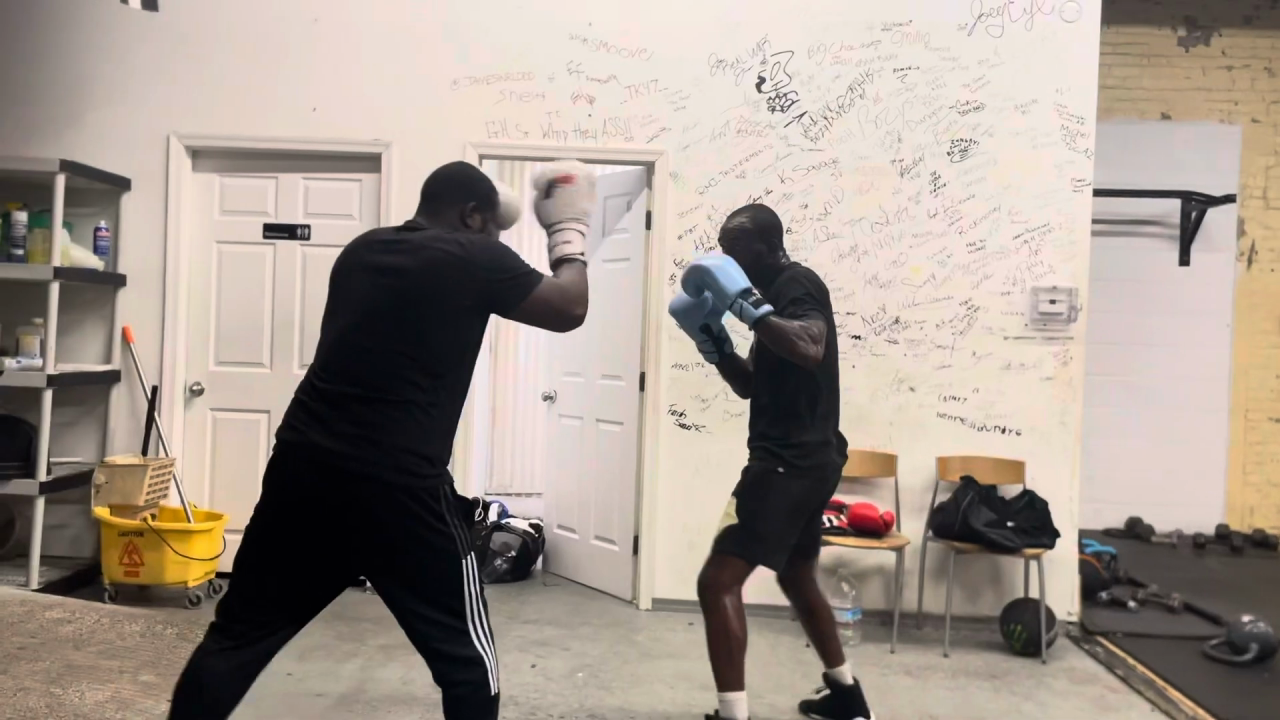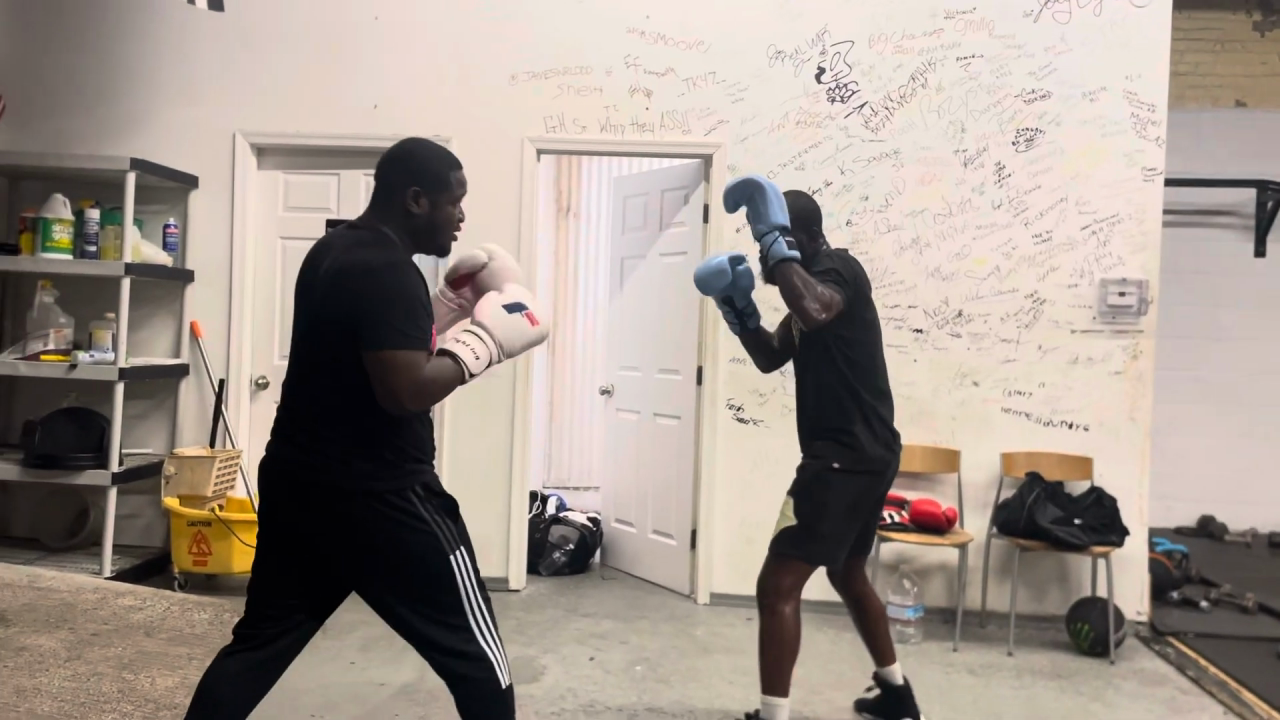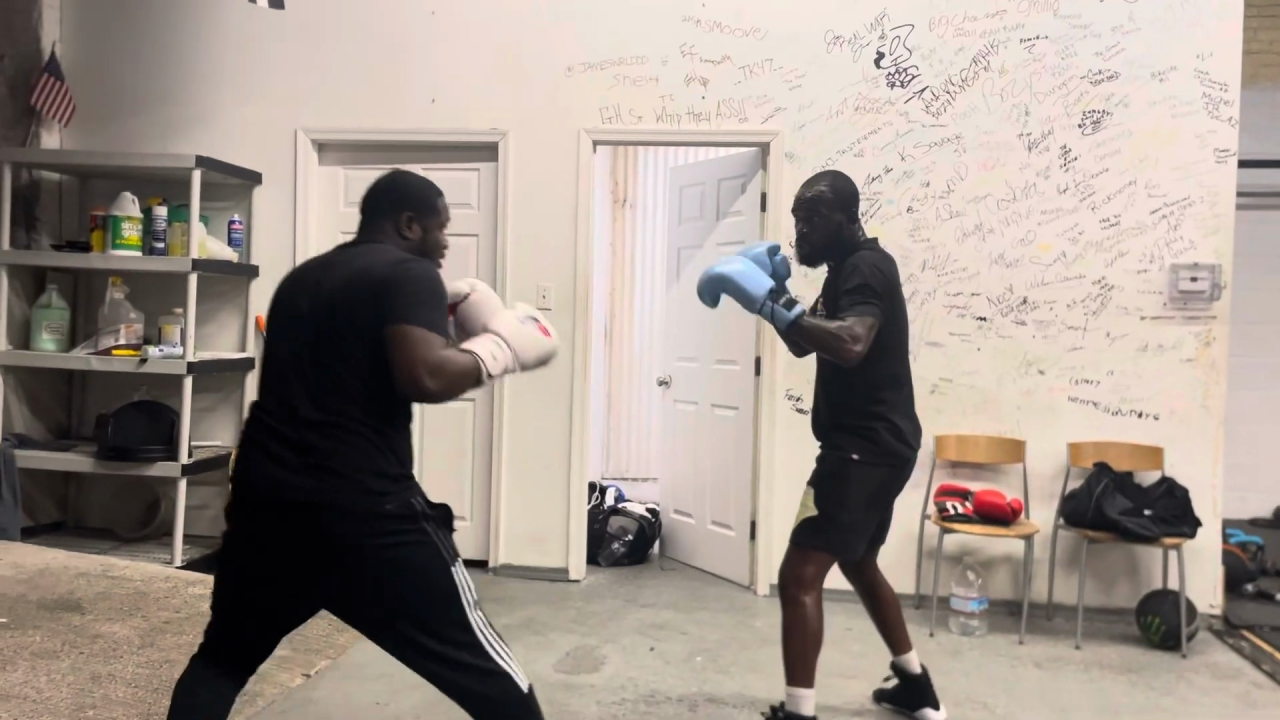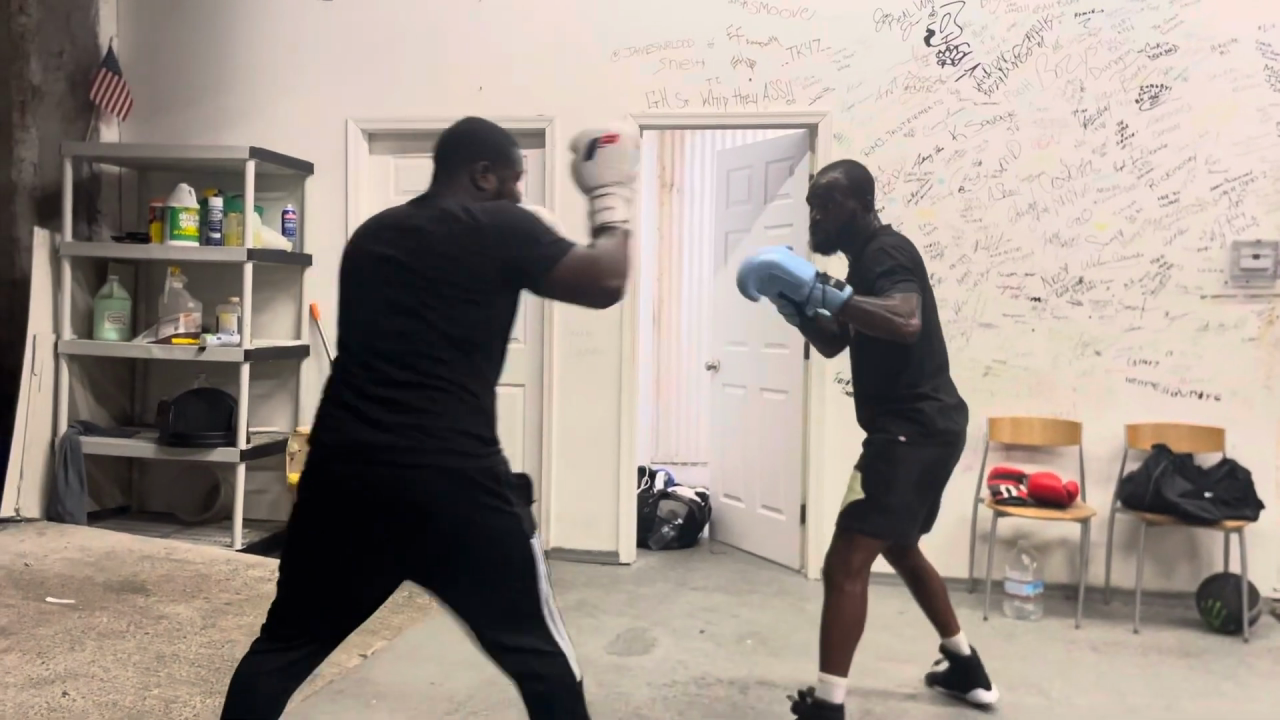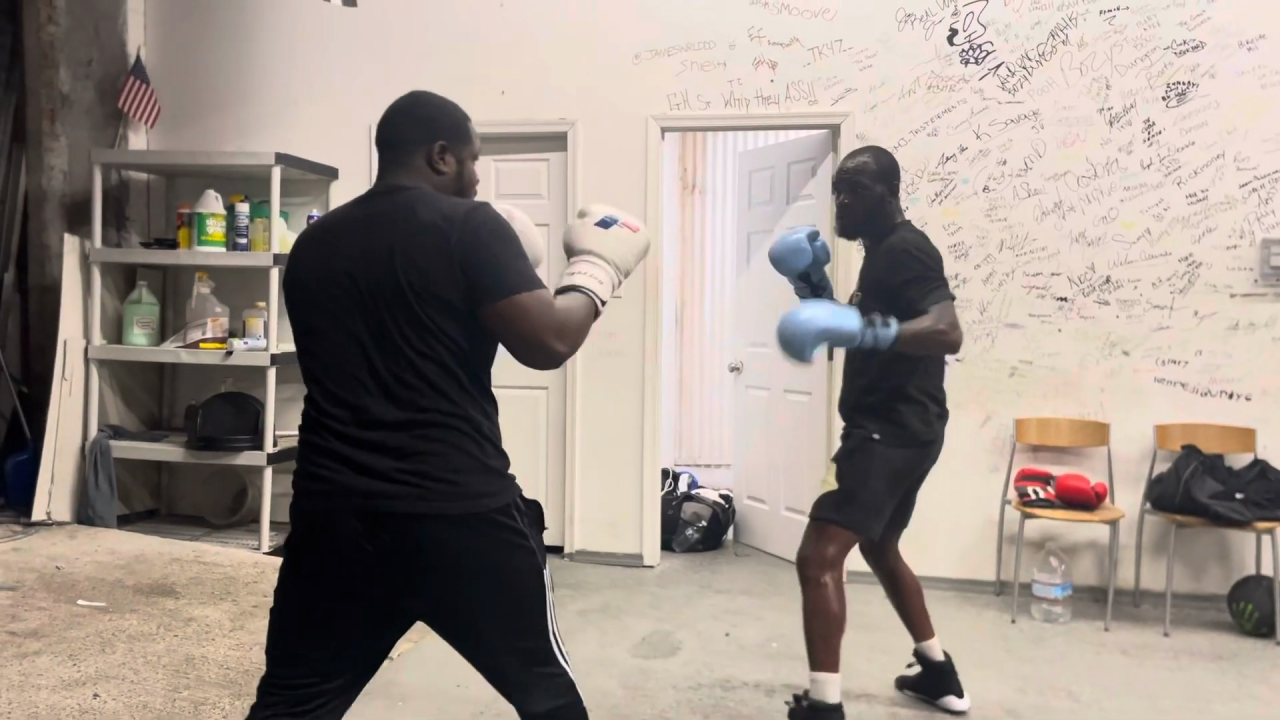
dt=1s
person 1, frame 1
left shoulder: (362, 251)
right shoulder: (473, 259)
right elbow: (568, 309)
right wrist: (569, 229)
left hip: (304, 466)
right hip: (397, 485)
left knee: (239, 633)
right knee: (465, 657)
person 1, frame 2
left shoulder: (333, 251)
right shoulder: (387, 271)
right elbow: (405, 391)
left wrist: (446, 308)
right wrist: (485, 339)
left hip: (297, 484)
right hip: (382, 495)
left knee: (258, 645)
right knee: (473, 655)
person 1, frame 3
left shoulder: (300, 279)
right shoulder: (406, 275)
right elbow: (425, 377)
right wrist: (502, 347)
left hip: (263, 498)
right hip: (366, 509)
left knee: (222, 660)
right knee: (485, 669)
person 1, frame 4
left shoulder: (372, 235)
right shoulder: (493, 226)
right elbow: (604, 283)
right wrist: (613, 195)
left hip: (342, 465)
right hip: (450, 473)
left knee: (288, 642)
right knee: (539, 652)
person 1, frame 5
left shoulder: (312, 246)
right shoulder: (469, 228)
right elbow: (545, 343)
right wrist: (597, 267)
left hip: (335, 516)
right hip: (461, 514)
person 2, frame 1
left shoulder: (796, 285)
right shoulder: (776, 292)
left elbow: (810, 350)
right elbow: (751, 384)
left wrist: (745, 302)
right wrist: (712, 339)
left hip: (788, 461)
right hip: (806, 459)
left knee: (718, 582)
right knee: (797, 575)
person 2, frame 2
left shoulder: (836, 268)
right shoulder: (815, 276)
left elbow: (813, 312)
right elbow: (771, 357)
left wrist: (774, 242)
right wrist: (738, 309)
left hip: (843, 457)
right hip: (864, 454)
left knee: (778, 585)
right knee: (847, 572)
person 2, frame 3
left shoulder: (866, 267)
right shoulder: (849, 268)
left elbow: (850, 346)
right elbow: (808, 344)
left wrist: (773, 302)
right wrist: (775, 300)
left hip: (864, 447)
right hip: (879, 444)
left knee: (800, 575)
right knee: (858, 562)
person 2, frame 4
left shoulder: (887, 252)
right shoulder: (867, 258)
left elbow: (905, 322)
right elbow: (833, 342)
left wrist: (821, 288)
right wrist: (795, 301)
left hip: (911, 430)
right hip: (925, 427)
left knee: (846, 564)
right knee: (900, 547)
right ankle: (966, 669)
person 2, frame 5
left shoulder: (904, 249)
right shoulder: (885, 252)
left elbow: (946, 332)
right elbow: (865, 327)
left wrist: (866, 331)
right wrist: (814, 289)
left hip: (889, 430)
right hip: (904, 429)
left knee: (819, 558)
right knee: (880, 547)
right ankle: (939, 674)
